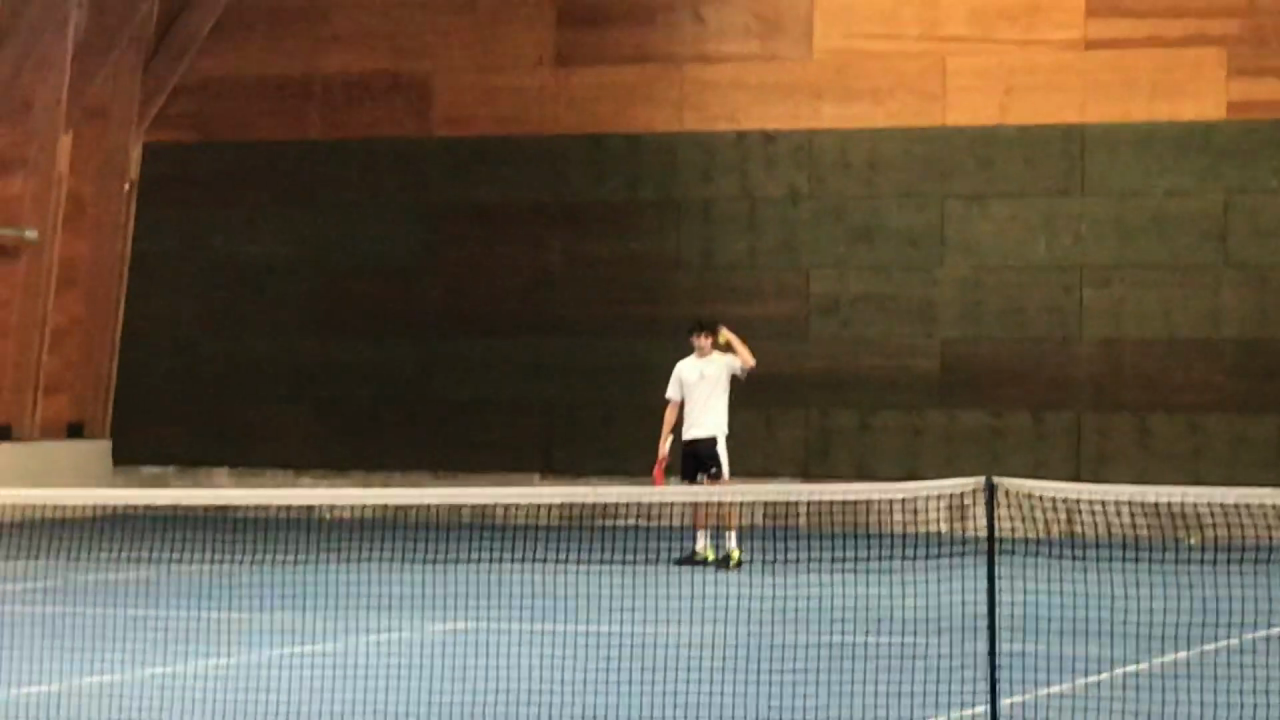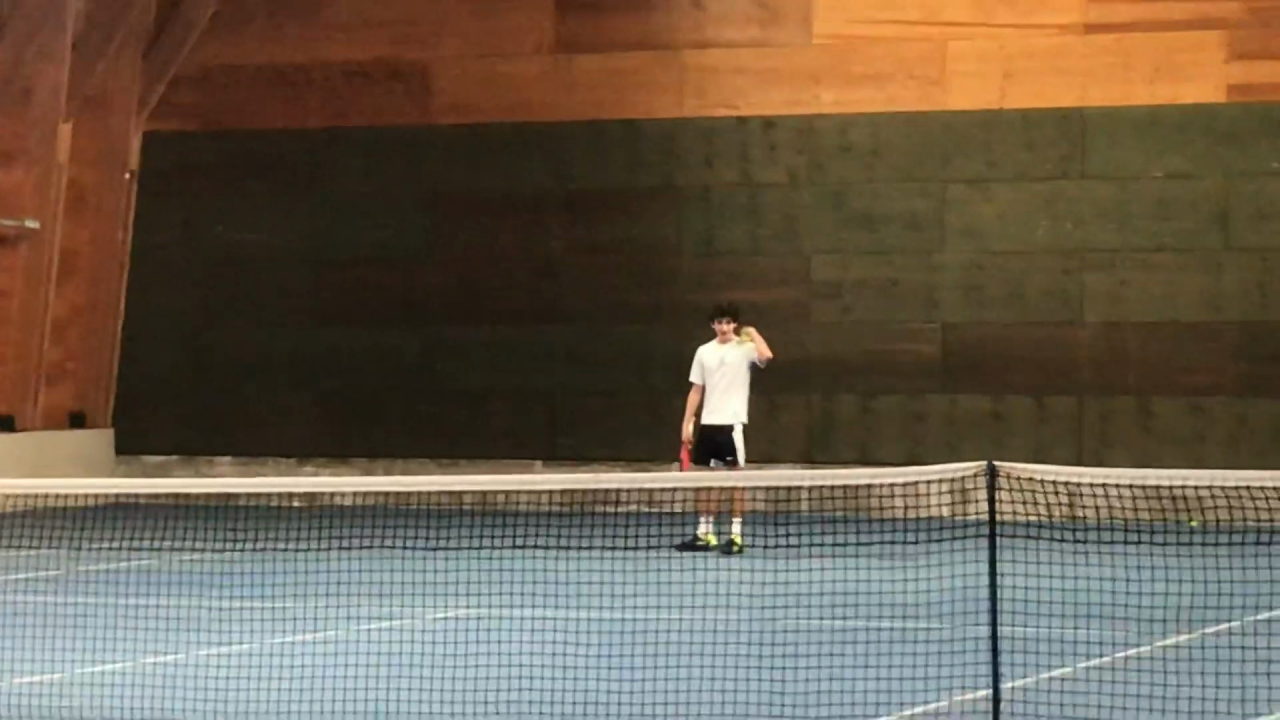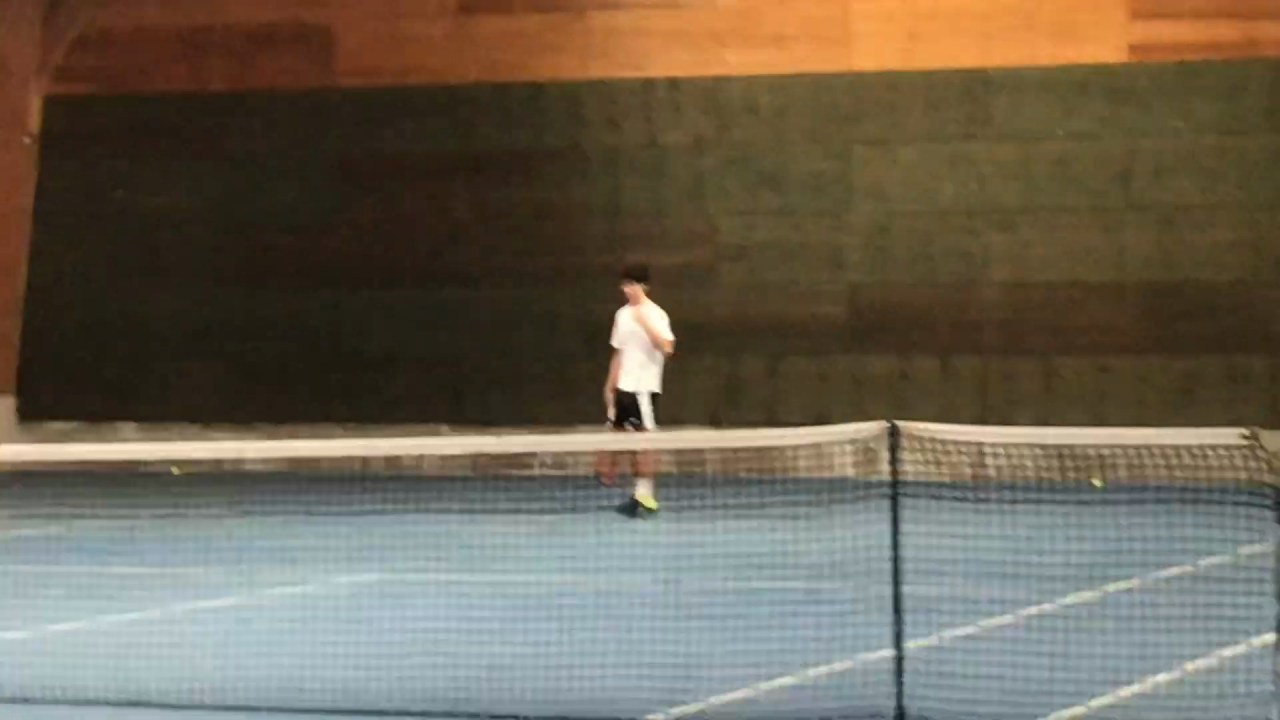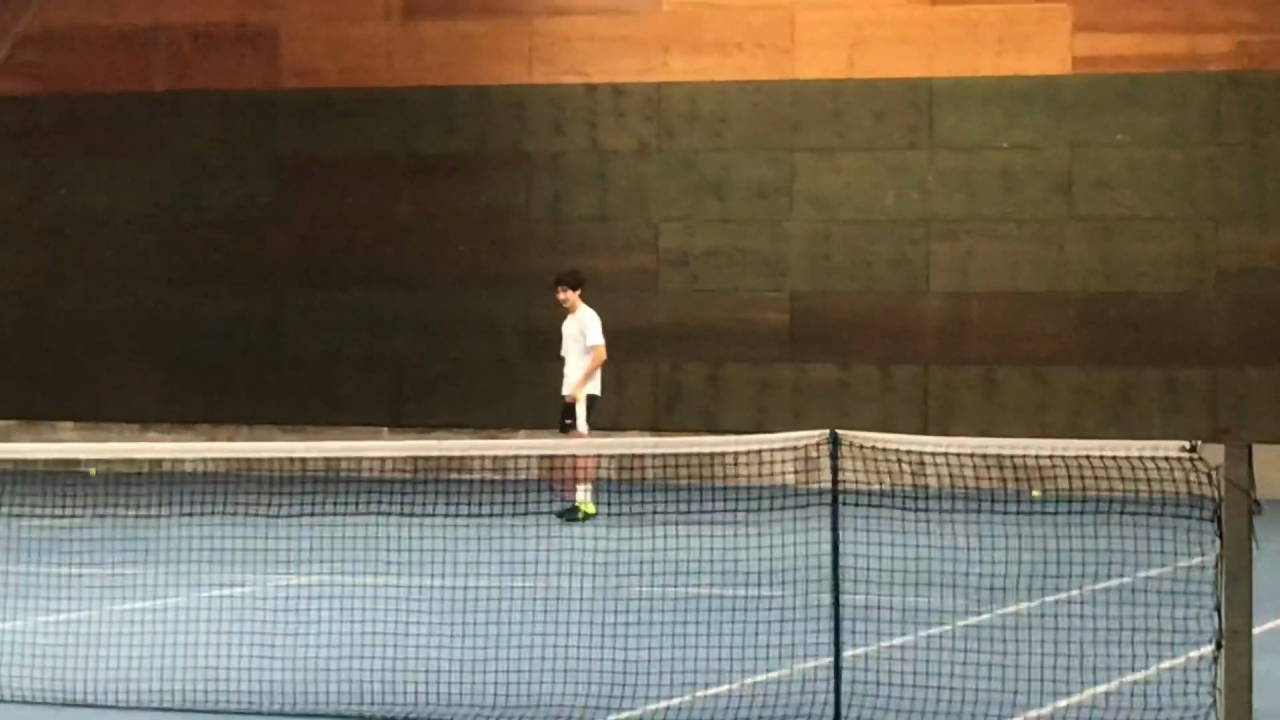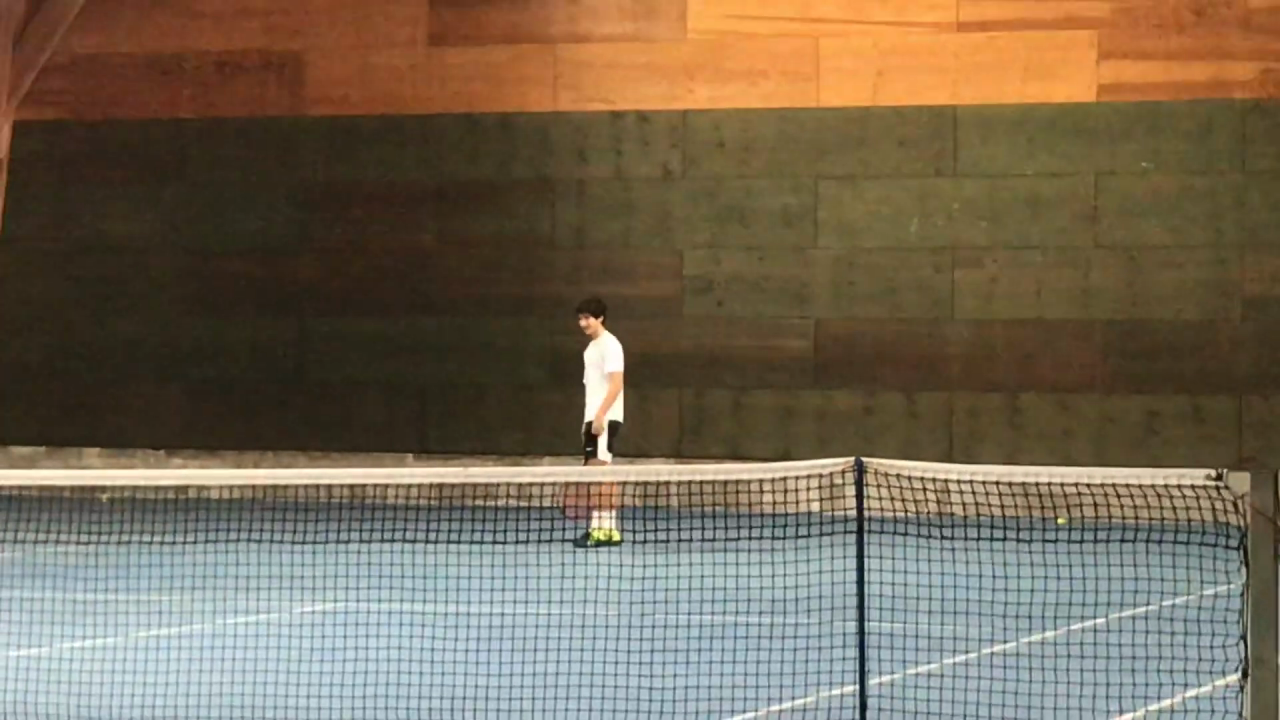
dt=0.5s
person 1, frame 1
left shoulder: (724, 361)
right shoulder: (682, 367)
left elbow: (749, 363)
right elbow: (673, 406)
left wrist: (731, 338)
right wrist: (663, 441)
left hip: (714, 435)
right hip: (689, 437)
left ankle: (733, 549)
right ankle: (702, 548)
person 1, frame 2
left shoulder: (744, 348)
right shoulder: (704, 351)
left elbow: (766, 356)
right elbow: (696, 390)
left wrist: (752, 333)
right wrist: (686, 423)
left hip: (732, 422)
right hip: (708, 422)
left ankle: (736, 535)
right ankle: (704, 534)
person 1, frame 3
left shoulder: (655, 314)
right shoulder: (621, 315)
left elbow: (667, 348)
left wrist: (645, 323)
right wrist: (609, 385)
left hip: (644, 387)
right hip: (624, 387)
left ankle: (646, 497)
right ankle: (639, 494)
person 1, frame 4
left shoulder: (588, 317)
right shoulder: (568, 321)
left elbow: (600, 354)
left wrist: (579, 385)
right wrist: (569, 388)
left hip: (583, 391)
right hip: (570, 391)
left knee: (579, 442)
left ankle: (584, 502)
right ankle: (583, 501)
person 1, frame 5
left shoulder: (610, 344)
right shoulder: (590, 349)
left elbow: (616, 384)
left wrist: (600, 416)
right wrist: (589, 421)
left hip: (606, 418)
right hip: (593, 418)
left knee: (598, 470)
left ankle: (599, 529)
right ankle: (610, 528)
